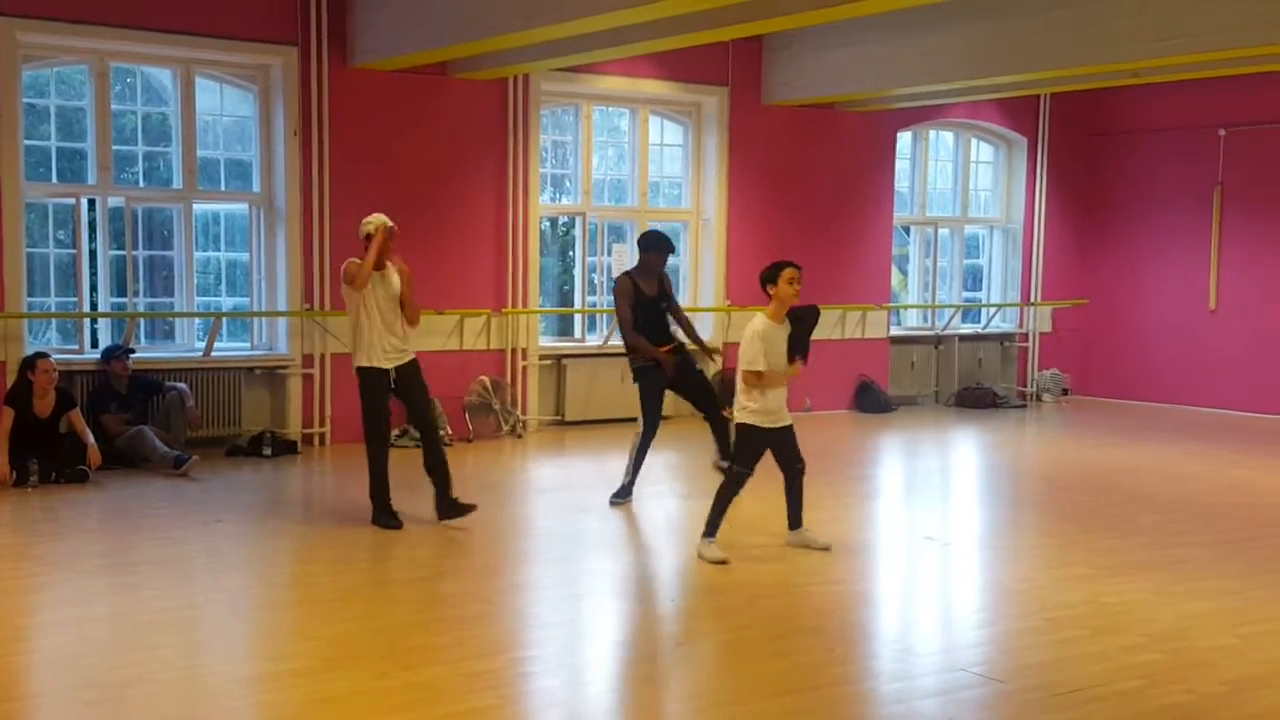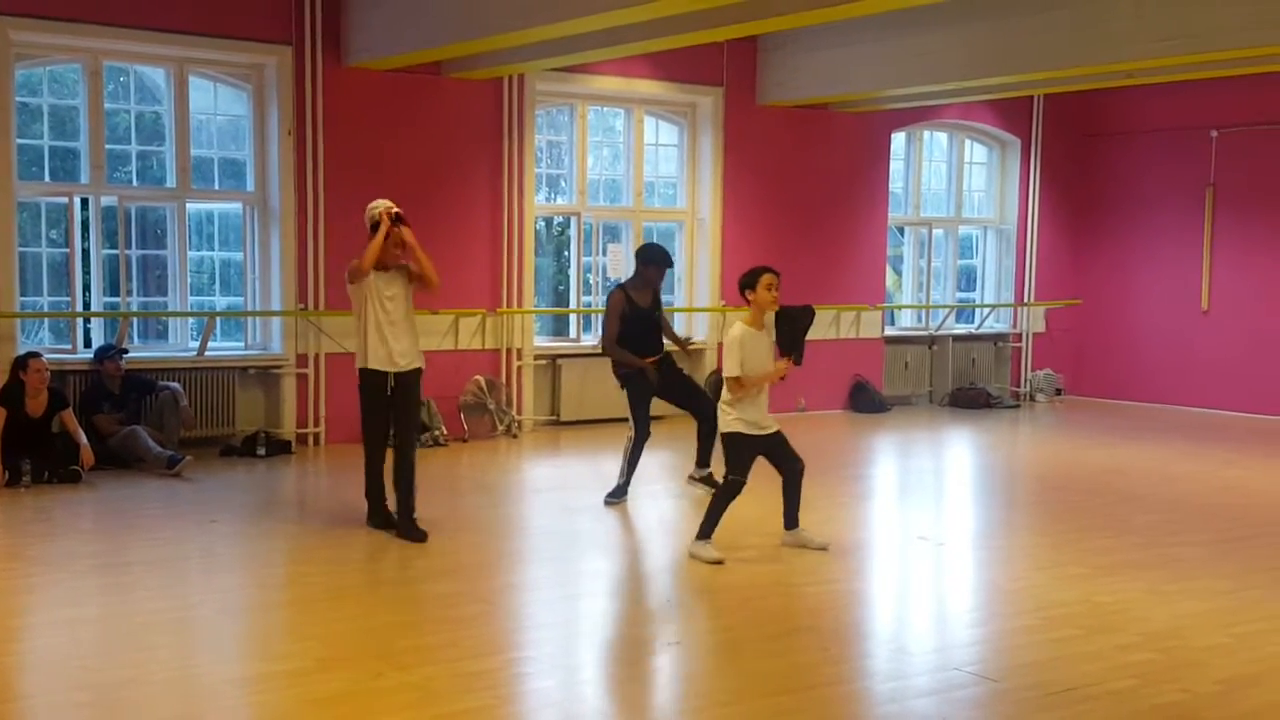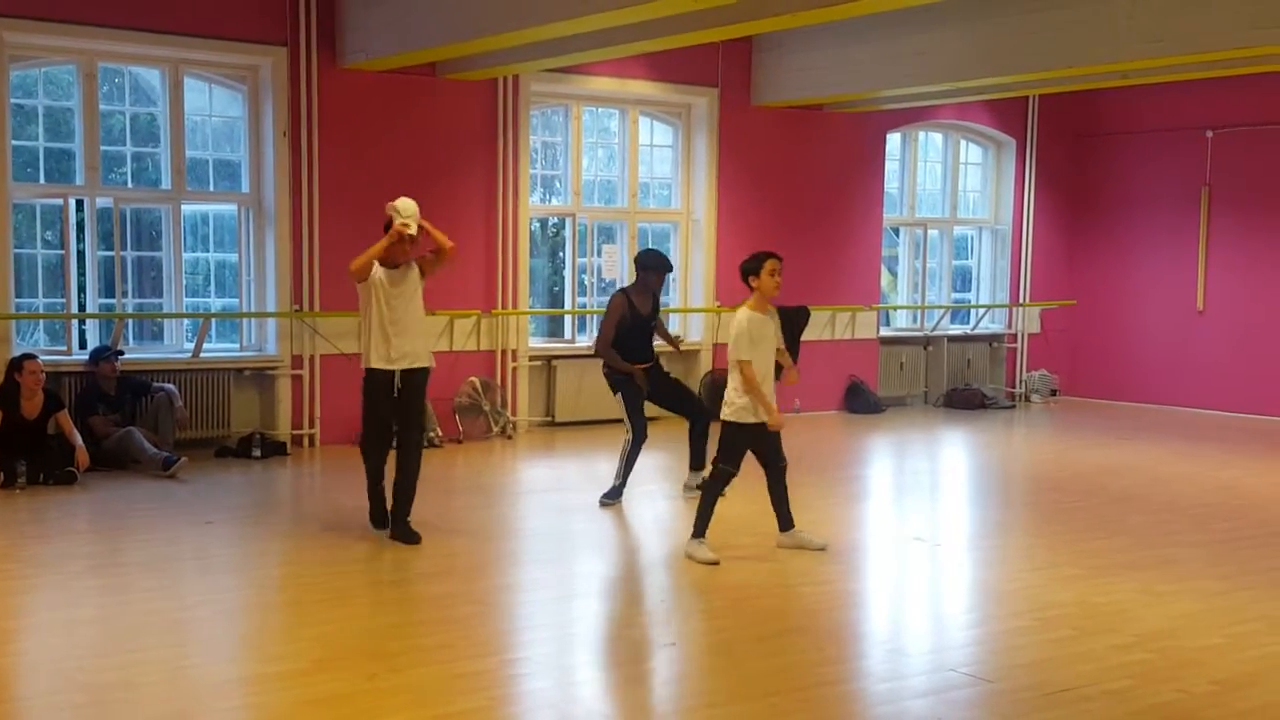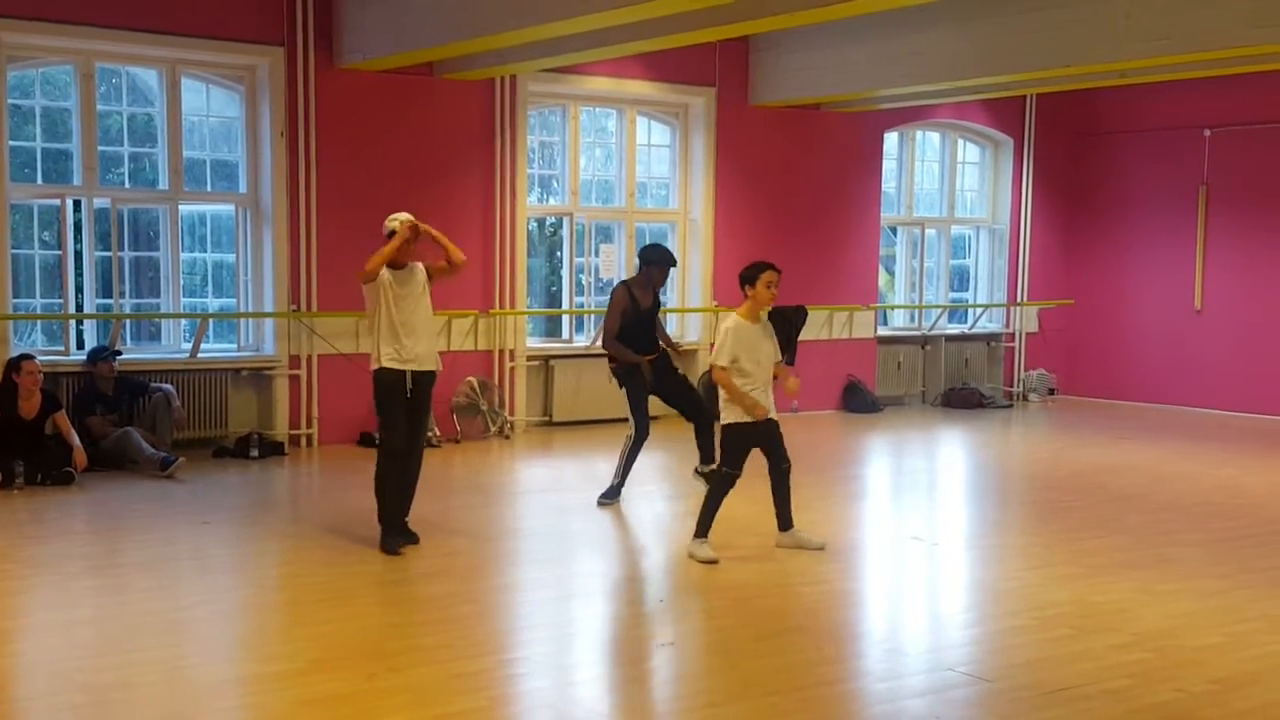
dt=0.3s
person 1, frame 1
left shoulder: (399, 271)
right shoulder: (352, 267)
left elbow: (413, 321)
right elbow: (360, 283)
left wrist: (407, 283)
right wrist: (376, 242)
left hip: (403, 359)
right hip: (371, 363)
left knee: (428, 425)
right knee: (378, 436)
left ankle: (445, 498)
right ankle: (381, 507)
person 1, frame 2
left shoulder: (405, 272)
right shoulder: (358, 275)
left elbow: (433, 283)
right elbow: (364, 265)
left wrist: (412, 242)
right wrist: (383, 227)
left hip: (408, 365)
right hip: (373, 366)
left knee: (406, 440)
right knee: (375, 441)
left ankle: (405, 517)
right ankle: (376, 508)
person 1, frame 3
left shoulder: (418, 268)
right shoulder: (371, 273)
left elbow: (448, 249)
right elbow: (354, 269)
left wrist: (421, 224)
right wrist: (389, 237)
left hip: (415, 365)
right hip: (379, 366)
left knee: (411, 443)
right knee: (374, 441)
left ankle: (401, 519)
right ankle: (377, 498)
person 1, frame 4
left shoulder: (422, 271)
right shoulder: (375, 271)
left elbow: (459, 262)
right elbow: (372, 266)
left wrist: (433, 233)
right wrist: (401, 236)
left hip: (423, 367)
right hip: (389, 367)
left knee: (413, 448)
right knee: (392, 447)
left ankle: (399, 520)
right ankle: (388, 528)
person 2, frame 1
left shoulder: (785, 325)
right shoulder: (757, 329)
right elbow: (750, 378)
right wrist: (786, 375)
left hip: (779, 415)
right hip: (753, 416)
left knee: (796, 468)
right knee: (738, 475)
left ankle: (796, 530)
right ankle: (708, 539)
person 2, frame 2
left shoulder: (766, 331)
right shoulder: (736, 336)
right elbow: (736, 385)
right wrist: (773, 373)
left hip: (764, 420)
right hip: (737, 424)
left knee: (794, 468)
right knee: (734, 482)
left ankle: (792, 530)
right ankle: (701, 540)
person 2, frame 3
left shoulder: (772, 316)
right shoulder: (743, 320)
right elbow: (745, 371)
left wrist: (789, 366)
right wrist: (769, 409)
left hip: (766, 412)
right hip: (740, 412)
left knee: (777, 467)
right knee: (722, 473)
left ankle: (787, 531)
right ankle: (696, 539)
person 2, frame 4
left shoulder: (766, 326)
right shoulder: (731, 327)
left elbow: (776, 364)
right elbow: (718, 374)
left wrist: (790, 378)
right wrist: (750, 404)
left hip: (765, 414)
right hip: (736, 415)
left knee: (781, 467)
right knee: (727, 475)
left ankle: (786, 531)
right ankle: (699, 540)
person 3, frame 1
left shoulder: (663, 280)
right shoulder: (624, 284)
left elbow: (677, 314)
right elbow: (627, 332)
left wrist: (703, 346)
right wrist: (659, 356)
left hip: (675, 354)
right hip: (646, 362)
left knee: (714, 406)
right knee: (649, 425)
left ankle: (727, 461)
right ankle: (627, 484)
person 3, frame 2
left shoulder: (652, 289)
right shoulder: (618, 297)
right elbow: (609, 346)
left wrist: (677, 341)
right wrist: (643, 365)
left hip: (662, 363)
right hip: (633, 370)
left knee: (707, 410)
right knee: (640, 430)
left ankle: (701, 472)
right ankle: (621, 486)
person 3, frame 3
left shoulder: (652, 295)
right shoulder: (620, 301)
right elbow: (601, 348)
left wrist: (670, 340)
right wrist: (633, 371)
left hip: (651, 369)
right hip: (623, 375)
left knee: (700, 413)
right knee: (637, 432)
left ankle: (695, 479)
right ankle: (617, 487)
person 3, frame 4
left shoulder: (654, 290)
right shoulder: (622, 293)
right elbow: (608, 342)
left wrist: (666, 341)
right wrist: (640, 361)
left hip: (658, 362)
right hip: (630, 367)
left knee: (700, 411)
right knee: (640, 429)
left ankle: (705, 467)
right ankle: (616, 486)
